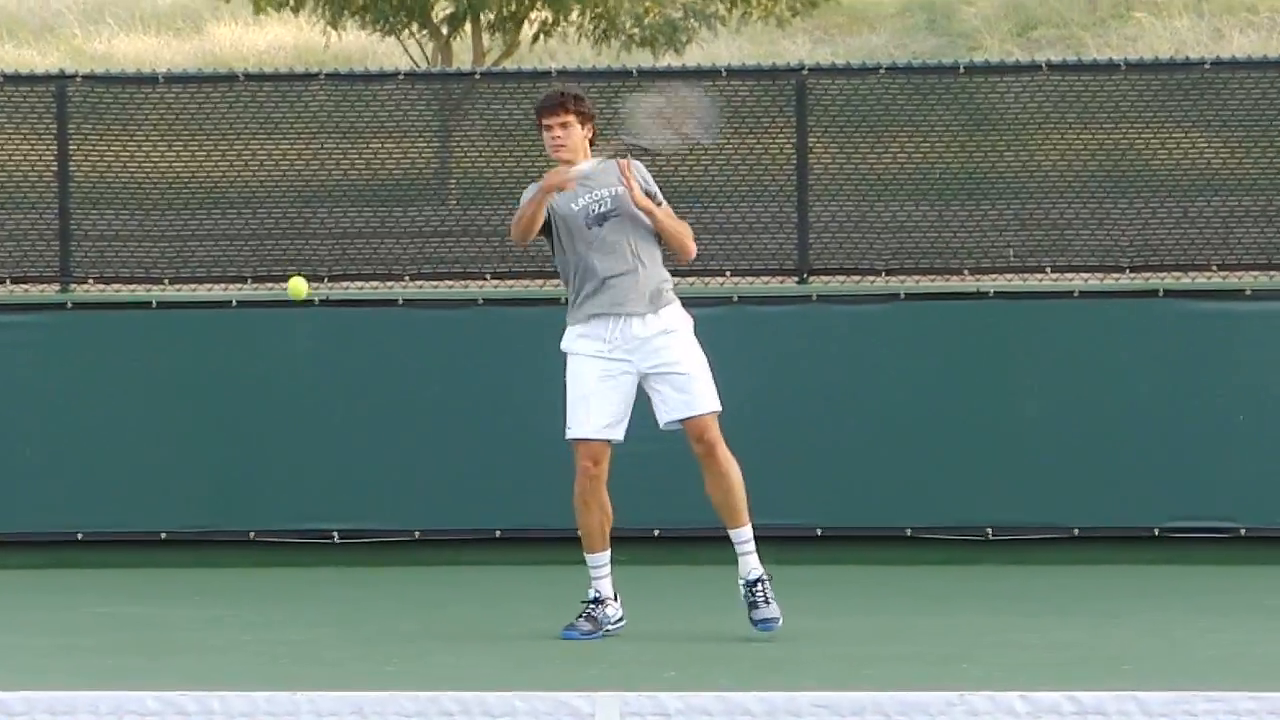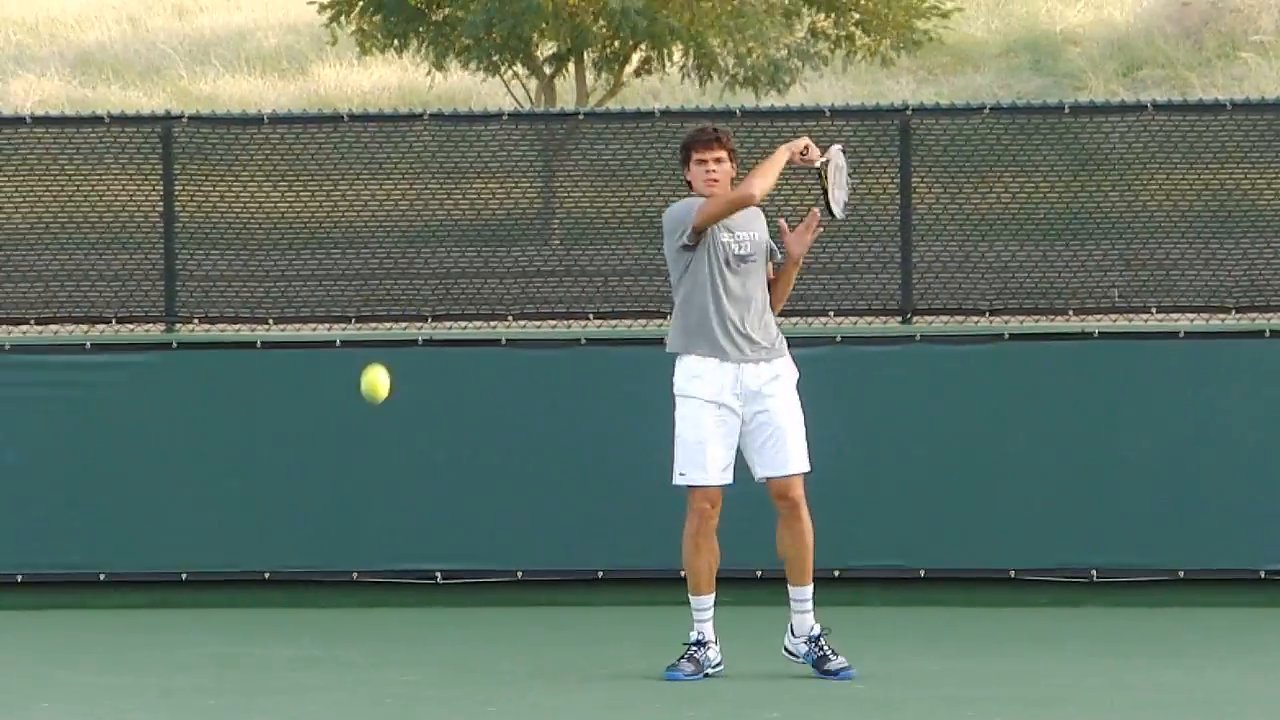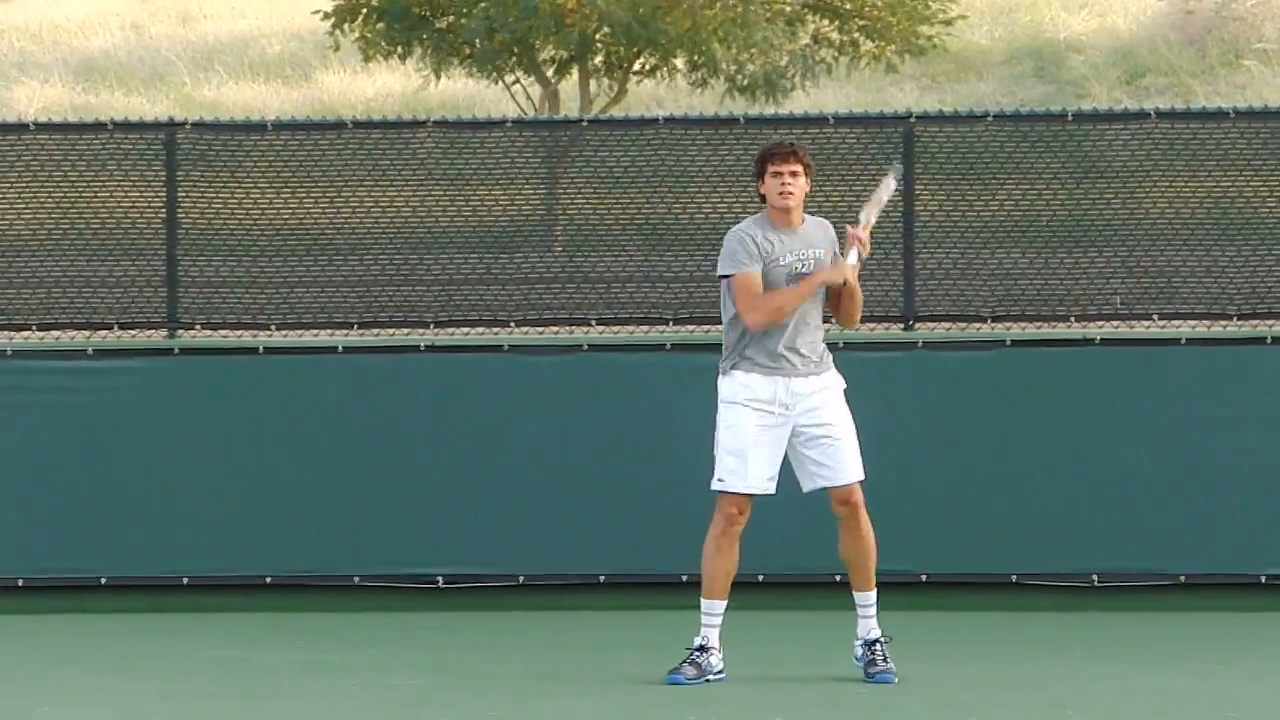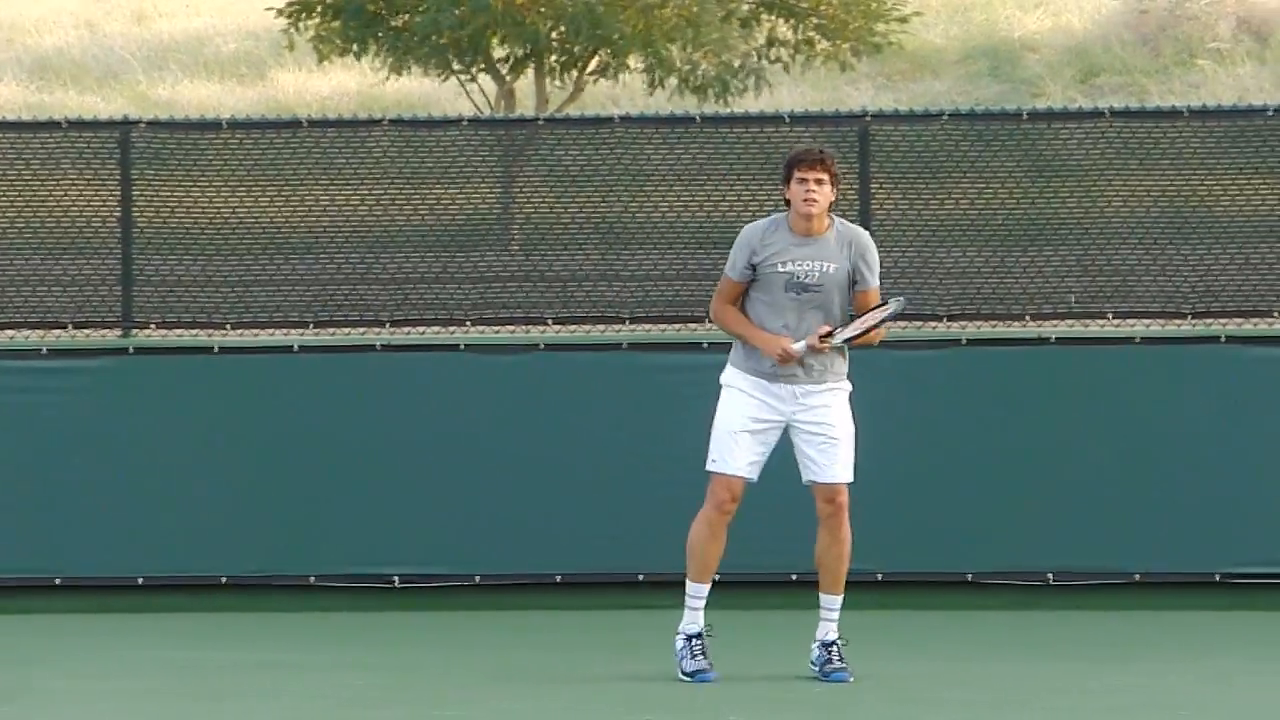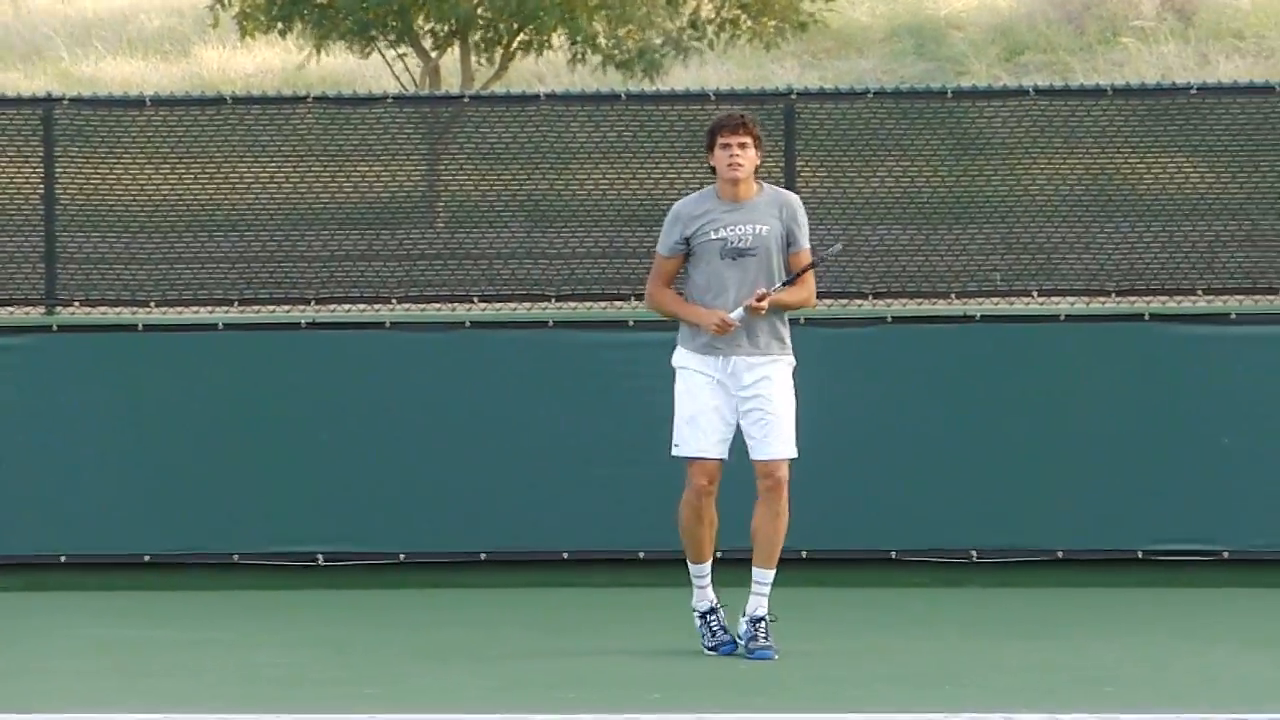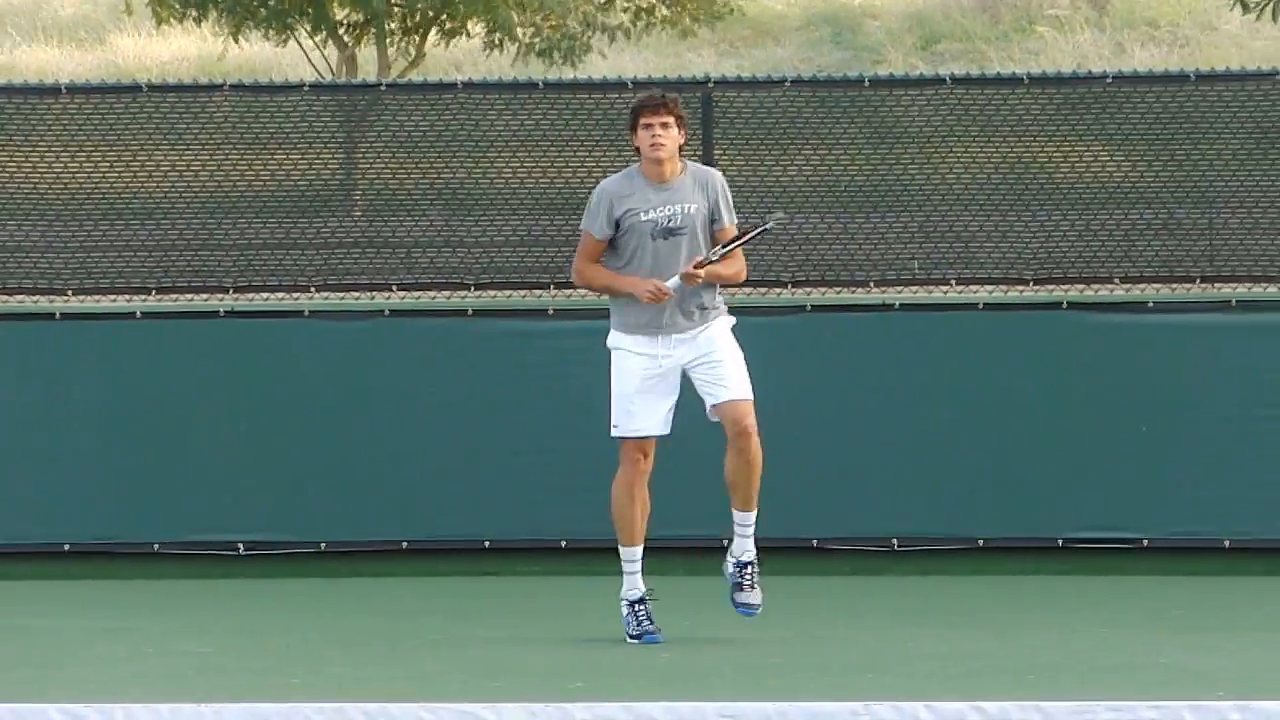
dt=0.3s
person 1, frame 1
left shoulder: (631, 172)
right shoulder: (542, 192)
left elbow: (686, 250)
right elbow: (521, 235)
left wrist: (647, 209)
right wrist: (546, 189)
left hip: (662, 324)
right hip: (595, 337)
left knee: (707, 438)
right knee: (588, 465)
left ankle: (752, 574)
right ankle: (602, 601)
person 1, frame 2
left shoulder: (755, 220)
right shoulder: (680, 217)
right elbow: (747, 192)
left wrist: (794, 257)
right wrist: (786, 149)
left hip: (769, 372)
right hip: (705, 377)
left knee: (790, 497)
right knee: (702, 508)
left ankle: (804, 631)
right ankle: (704, 642)
person 1, frame 3
left shoulder: (823, 232)
right shoulder: (743, 239)
left elbow: (848, 310)
right elbow: (753, 316)
left wrist: (850, 271)
right wrist: (818, 278)
left hip: (818, 387)
right hip: (753, 389)
left knee: (851, 505)
right knee: (730, 514)
left ankle: (869, 637)
right ankle: (708, 647)
person 1, frame 4
left shoulder: (856, 243)
right shoulder: (756, 237)
left elbow: (870, 325)
right elbow: (721, 307)
left wrist: (832, 338)
right wrist: (767, 341)
left hip: (823, 390)
right hip: (754, 384)
left knee: (834, 505)
right knee: (721, 500)
left ankle: (828, 639)
right ankle: (692, 628)
person 1, frame 5
left shoulder: (786, 206)
right shoulder: (686, 212)
left elbow: (806, 291)
right elbow: (656, 290)
left wrist: (774, 300)
right wrist: (698, 314)
left hip: (768, 363)
right hip: (704, 362)
left knee: (774, 480)
right knee: (701, 484)
left ankle: (756, 616)
right ankle: (704, 602)
person 1, frame 6
left shoulder: (709, 182)
right shoulder: (612, 192)
left elbow: (737, 266)
right elbow: (583, 269)
left wrist: (708, 272)
right wrist: (633, 284)
left hip: (705, 329)
right hip: (638, 340)
left knee: (743, 427)
right knee: (635, 461)
left ankle: (743, 551)
right ankle: (633, 592)
